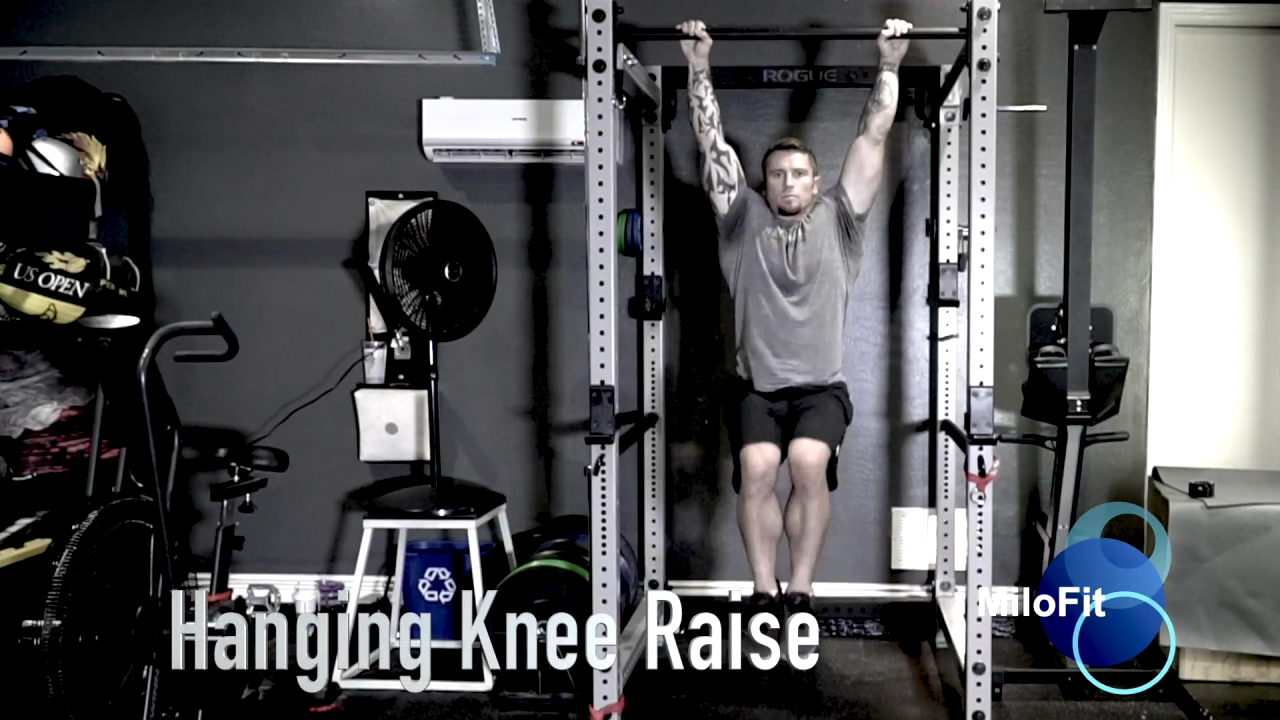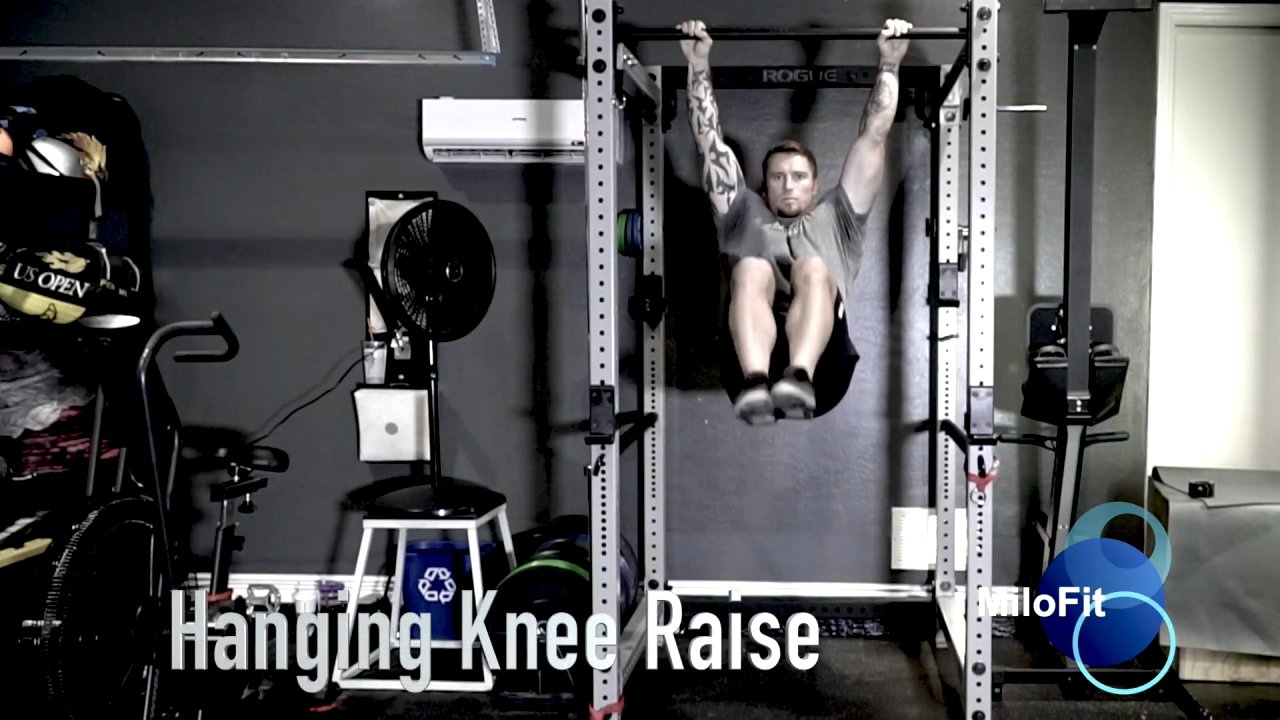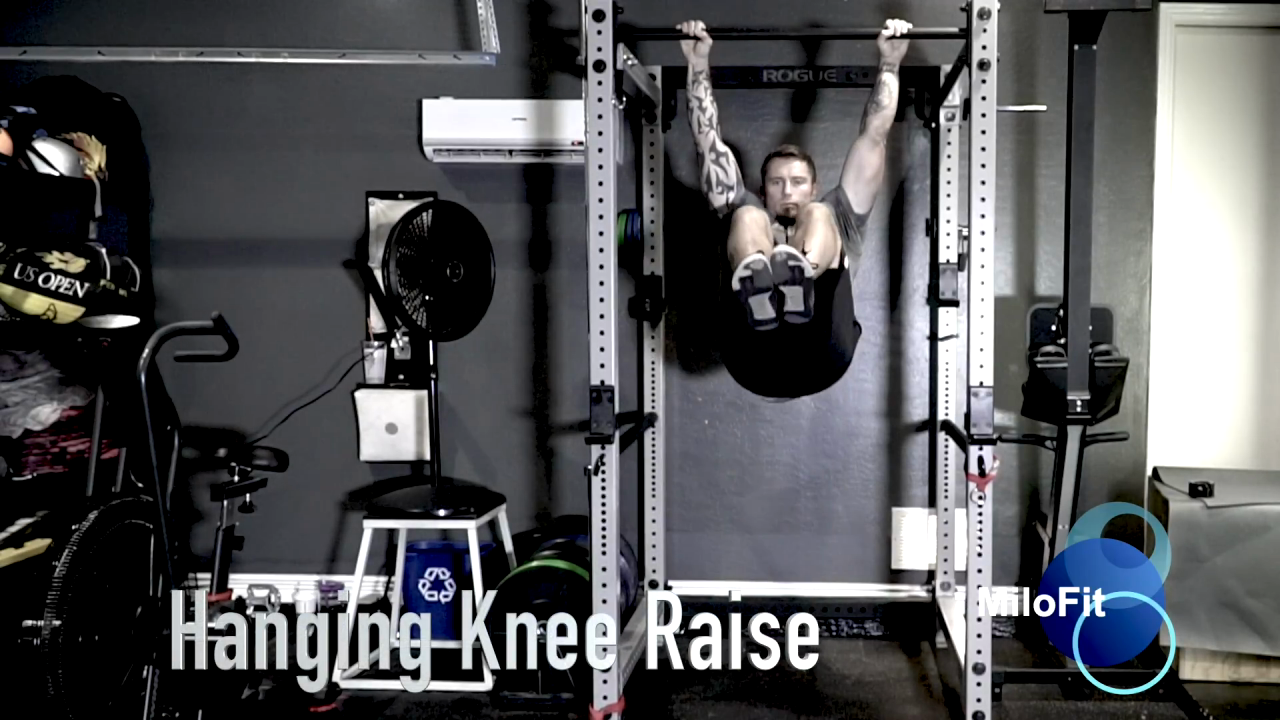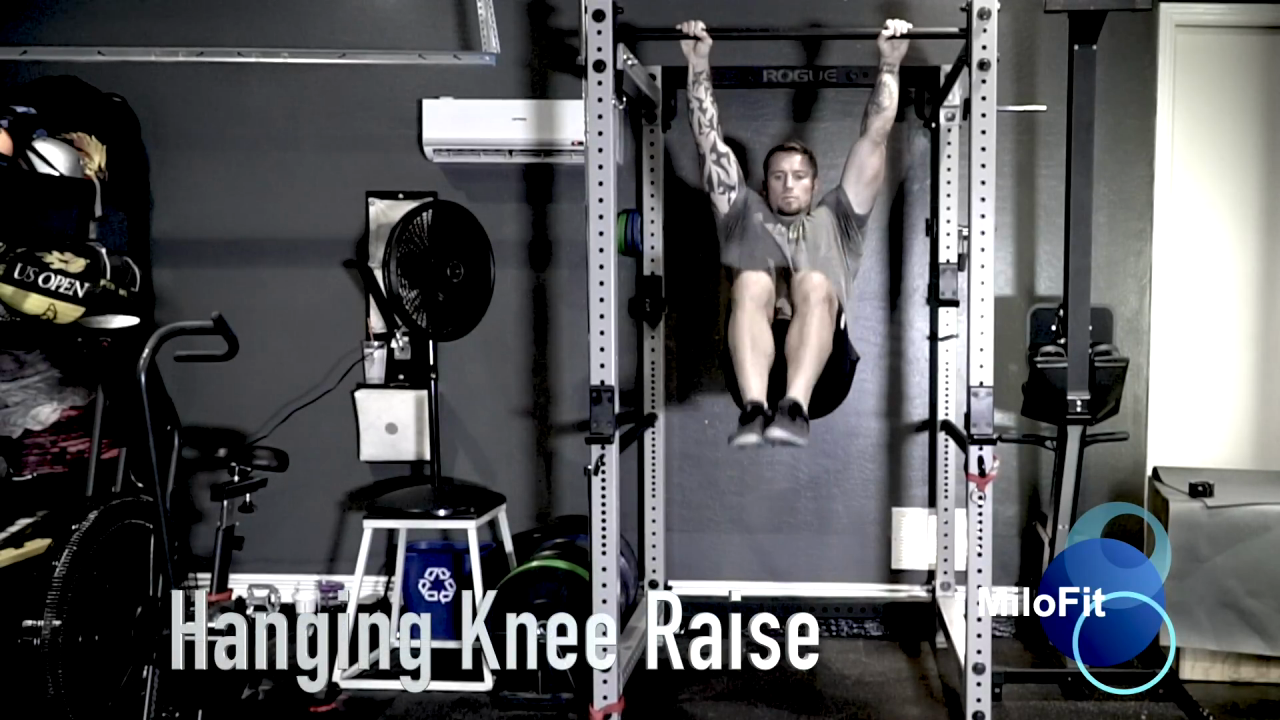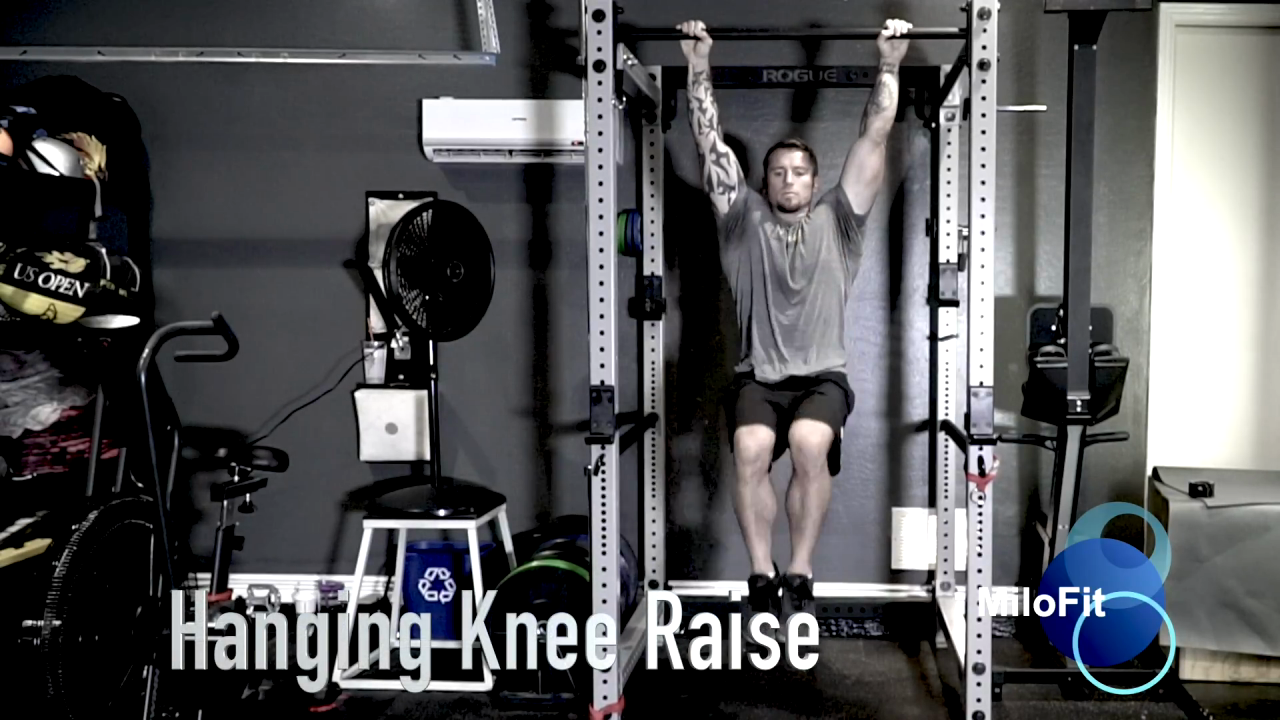
dt=0.3s
person 1, frame 1
left shoulder: (838, 217)
right shoulder: (743, 218)
left elbow: (871, 138)
right elbow: (712, 144)
left wrist: (889, 64)
right wrist: (699, 67)
left hip: (820, 390)
right hip: (758, 389)
left knee: (808, 463)
right knee: (757, 469)
left ankle: (800, 594)
right ankle: (765, 595)
person 1, frame 2
left shoulder: (837, 217)
right shoulder: (745, 215)
left elbow: (873, 137)
right elbow: (710, 142)
left wrist: (889, 64)
right wrist: (699, 64)
left hip: (823, 357)
right hip: (760, 328)
left knee: (814, 269)
right knee: (752, 268)
left ankle: (799, 380)
right ankle: (757, 382)
person 1, frame 3
left shoulder: (837, 213)
right shoulder: (748, 207)
left elbow: (874, 136)
right elbow: (709, 142)
left wrist: (889, 63)
right wrist: (698, 65)
left hip: (821, 350)
right hip: (756, 353)
left knee: (817, 215)
right knee: (746, 218)
left ankle: (800, 272)
right ankle: (758, 286)
person 1, frame 4
left shoulder: (837, 216)
right shoulder: (743, 215)
left elbow: (873, 140)
right elbow: (710, 142)
left wrist: (889, 64)
right wrist: (698, 64)
left knee: (812, 285)
right knee: (752, 285)
left ankle: (792, 410)
right ankle: (755, 411)
person 1, frame 5
left shoulder: (838, 216)
right shoulder: (743, 217)
left elbow: (873, 138)
right elbow: (711, 145)
left wrist: (889, 64)
right wrist: (698, 66)
left hip: (821, 380)
right hip: (757, 379)
left knee: (810, 446)
right knee: (750, 451)
left ankle: (799, 580)
right ankle: (762, 583)
